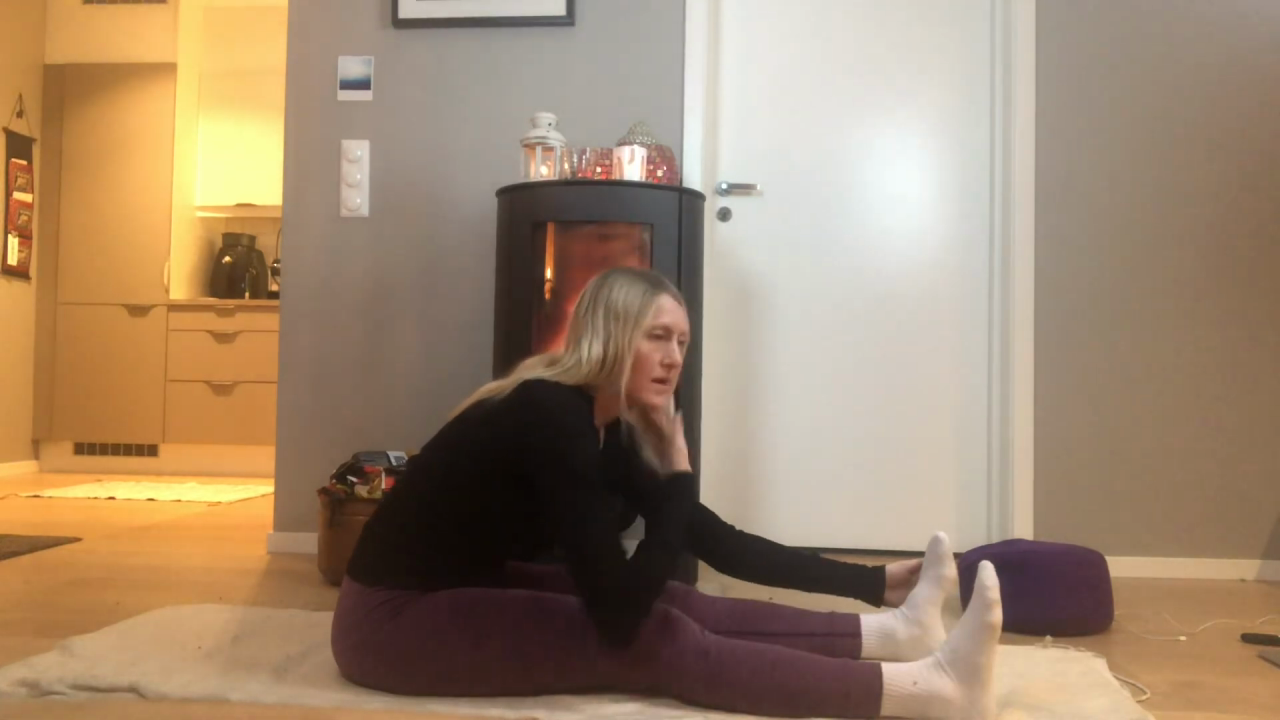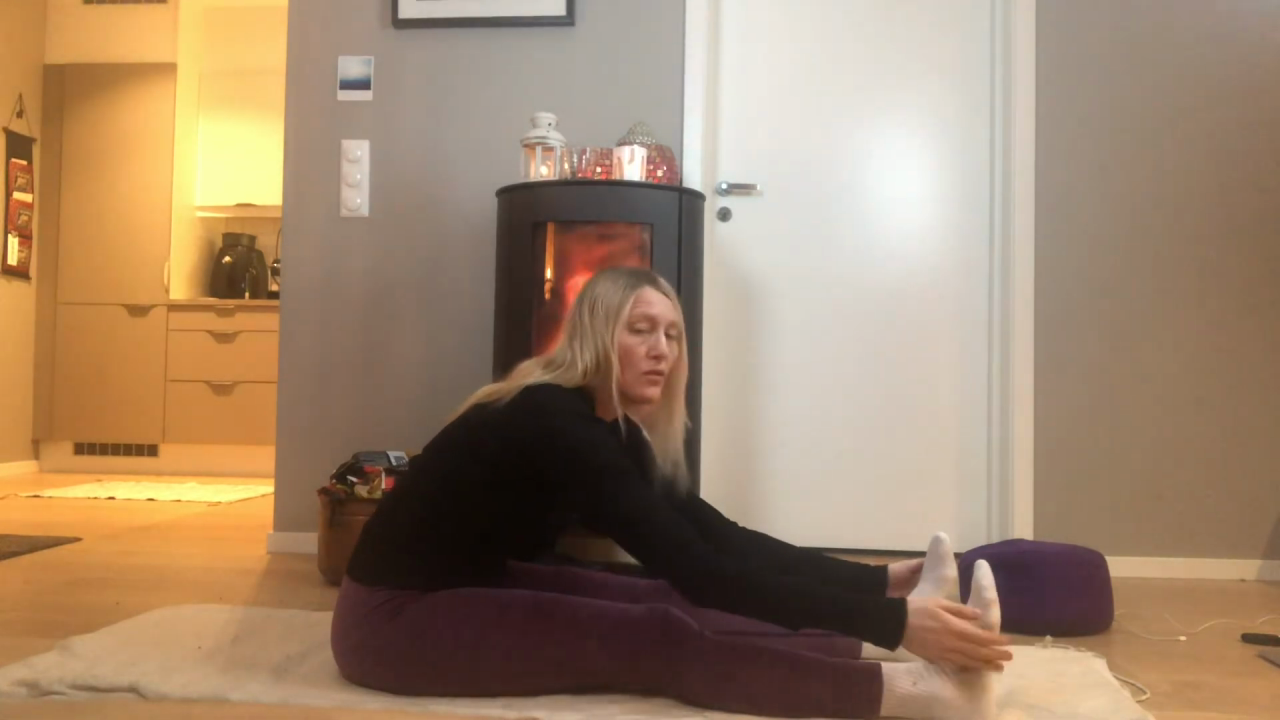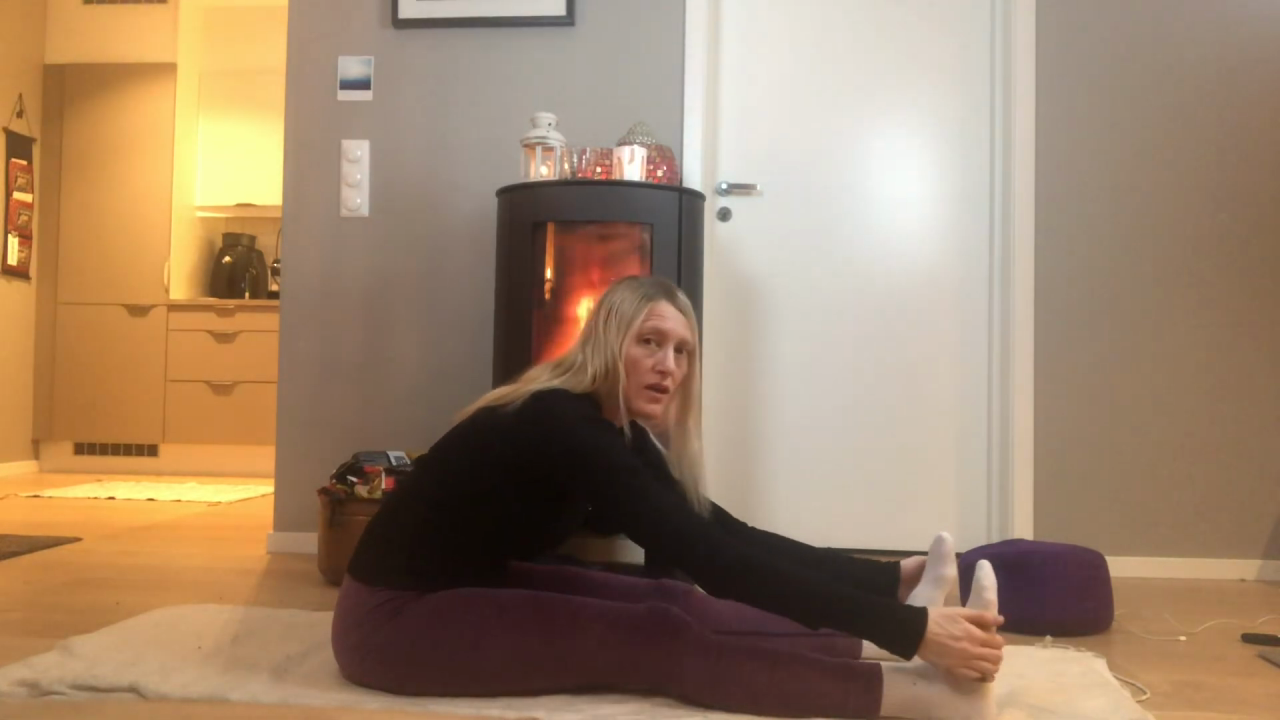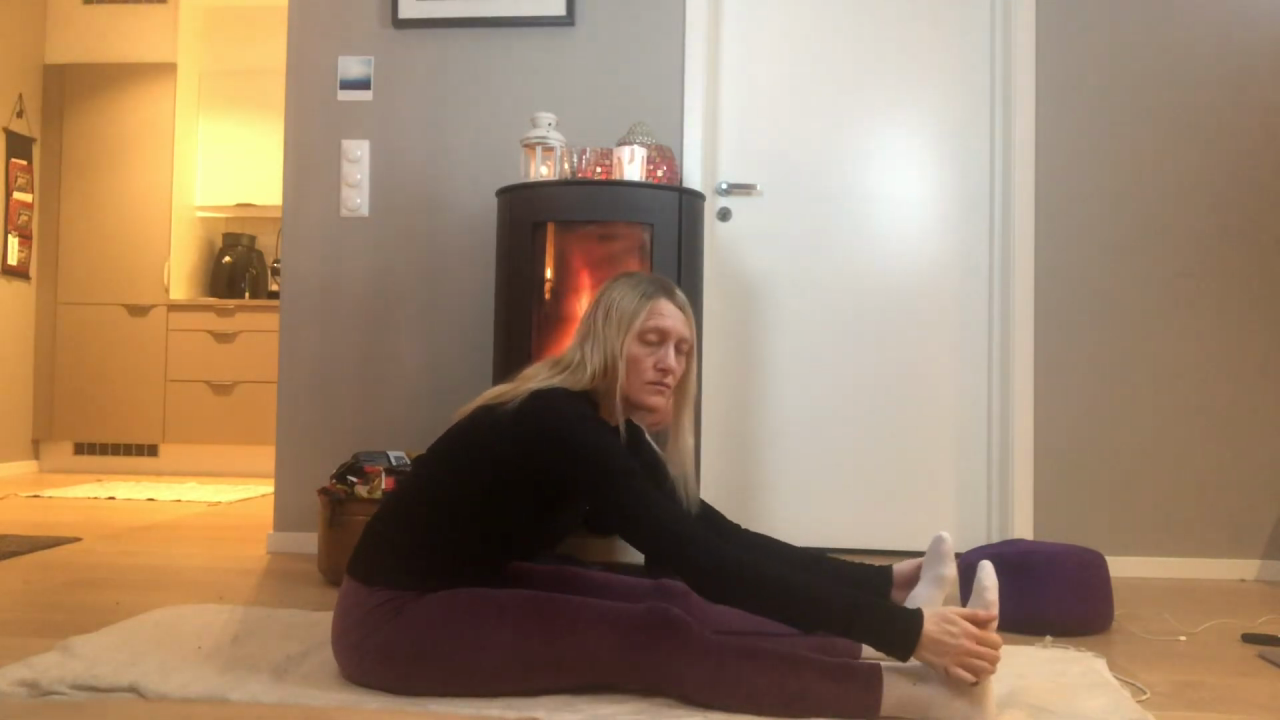
dt=0.5s
person 1, frame 1
left shoulder: (607, 430)
right shoulder: (549, 416)
left elbow: (718, 543)
right elbow: (618, 618)
left wrist: (873, 583)
right wrist: (678, 477)
left hip: (473, 593)
right hip: (396, 620)
left knee: (668, 608)
right knee: (662, 641)
left ankle: (890, 632)
person 1, frame 2
left shoulder: (612, 429)
right shoulder: (555, 421)
left elbow: (722, 539)
right elbow: (700, 572)
left wrist: (880, 582)
right wrist: (894, 623)
left hip: (472, 590)
right hip: (395, 620)
left knee: (665, 607)
right knee: (656, 640)
person 1, frame 3
left shoulder: (619, 431)
right shoulder: (564, 426)
left elbow: (733, 537)
right elbow: (718, 565)
left wrist: (892, 580)
right wrist: (910, 631)
left hip: (473, 588)
right hip: (397, 619)
left knee: (671, 605)
right knee: (657, 638)
person 1, frame 4
left shoulder: (614, 429)
right shoulder: (561, 425)
left elbow: (726, 540)
right elbow: (710, 569)
left wrist: (883, 584)
right wrist: (901, 633)
left hip: (477, 589)
right hip: (397, 620)
left knee: (670, 606)
right knee: (658, 639)
